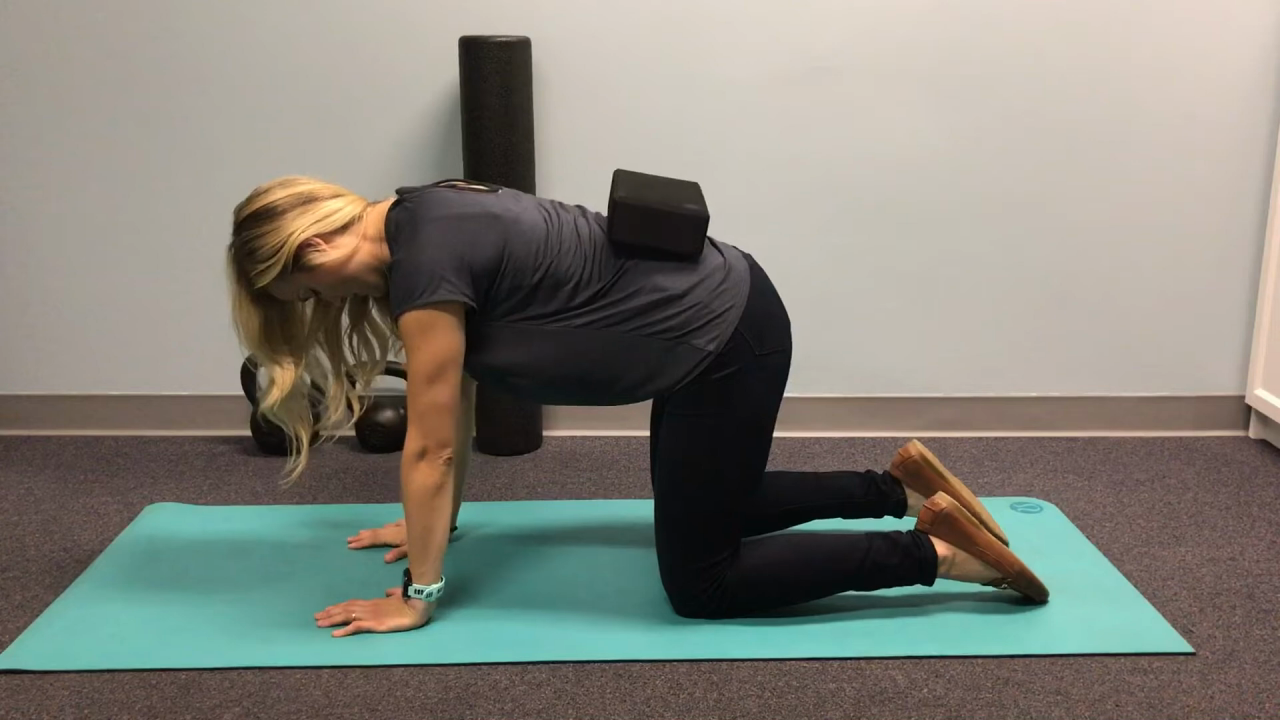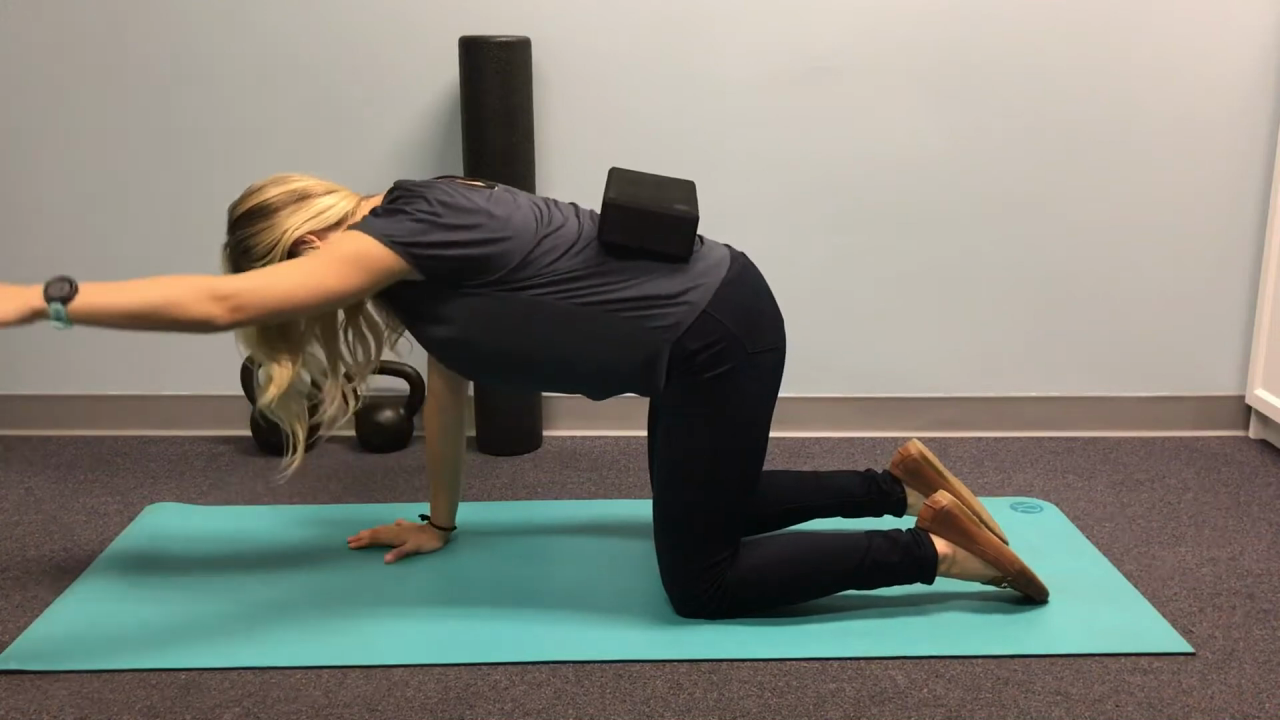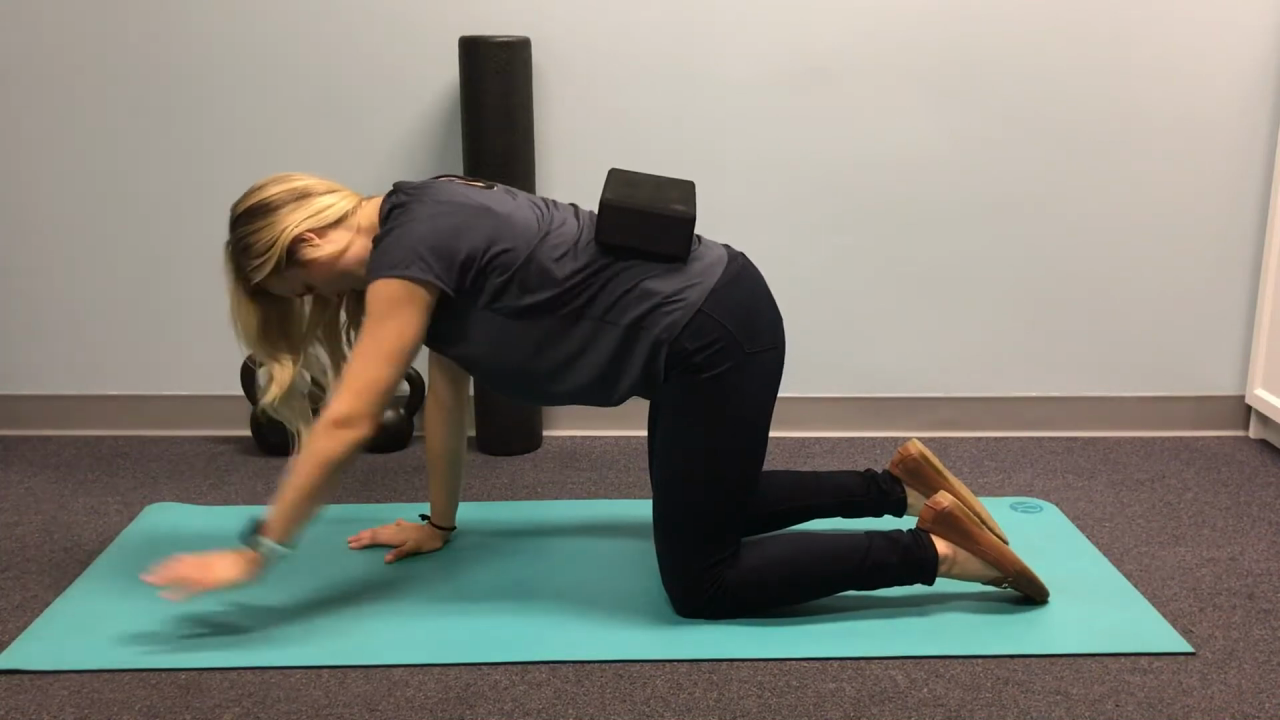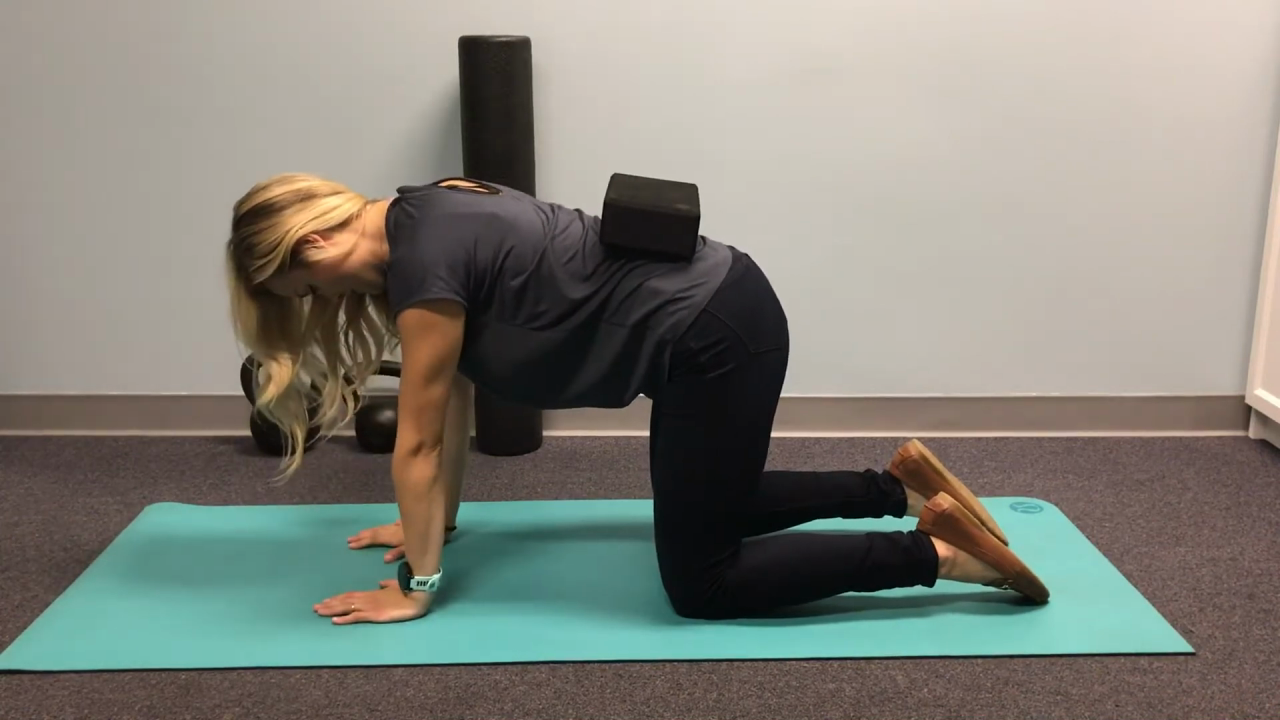
dt=1s
person 1, frame 1
left shoulder: (424, 264)
right shoulder: (420, 222)
left elbow: (429, 445)
right elbow: (453, 403)
left wrist: (417, 595)
right wrist: (434, 523)
left hip: (724, 342)
right hip: (724, 313)
left knee: (699, 580)
right knee: (712, 506)
left ankle: (935, 550)
right ankle: (898, 486)
person 1, frame 2
left shoulder: (402, 237)
right shoulder: (420, 231)
left elbow: (218, 304)
right elbow: (448, 385)
right wrist: (439, 522)
left hip: (715, 340)
right hip: (713, 319)
left knee: (702, 581)
right knee: (711, 509)
left ankle: (934, 551)
right ankle: (898, 484)
person 1, frame 3
left shoulder: (408, 250)
right shoulder: (423, 220)
left elbow: (346, 422)
right elbow: (448, 385)
left wrist: (254, 551)
right wrist: (435, 523)
left hip: (713, 338)
right hip: (716, 313)
left knee: (699, 583)
right knee: (715, 508)
left ankle: (936, 550)
right ankle: (898, 485)
person 1, frame 4
left shoulder: (422, 259)
right shoulder: (421, 217)
left elbow: (419, 441)
right elbow: (451, 402)
left wrist: (415, 585)
right wrist: (434, 522)
left hip: (715, 336)
right hip: (719, 308)
left knee: (701, 580)
right knee: (714, 505)
left ankle: (938, 550)
right ankle: (897, 485)
